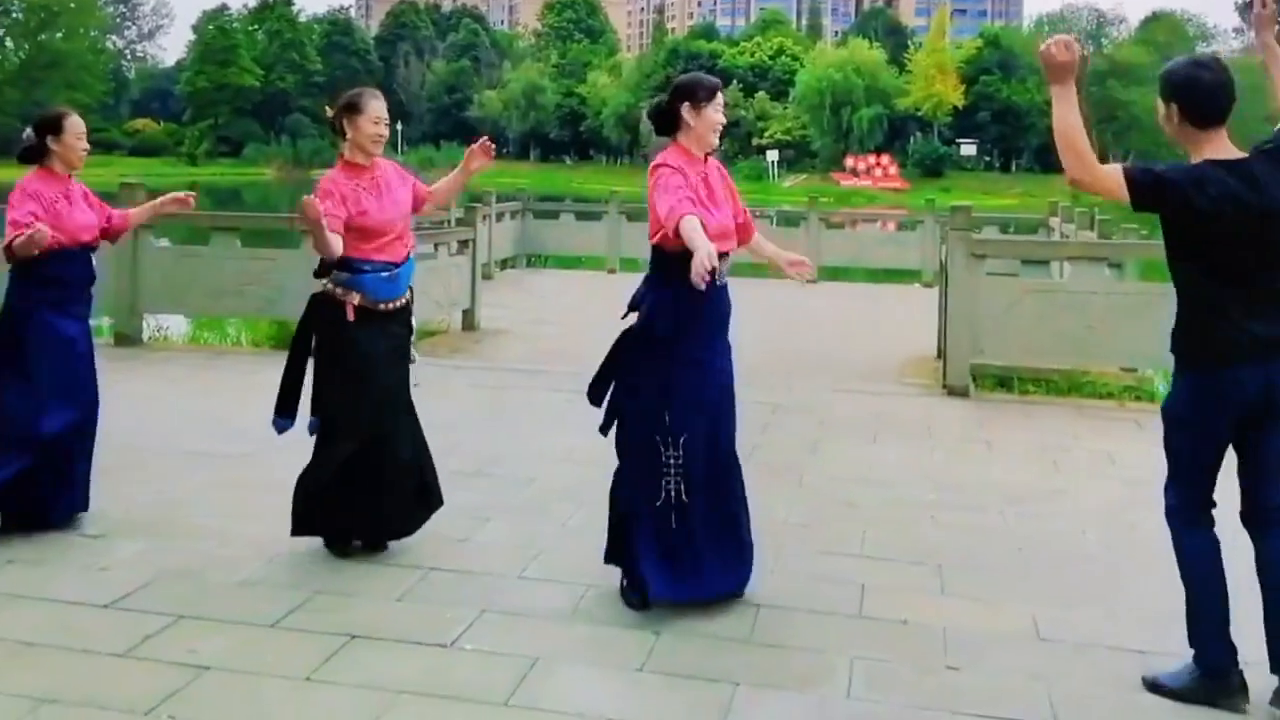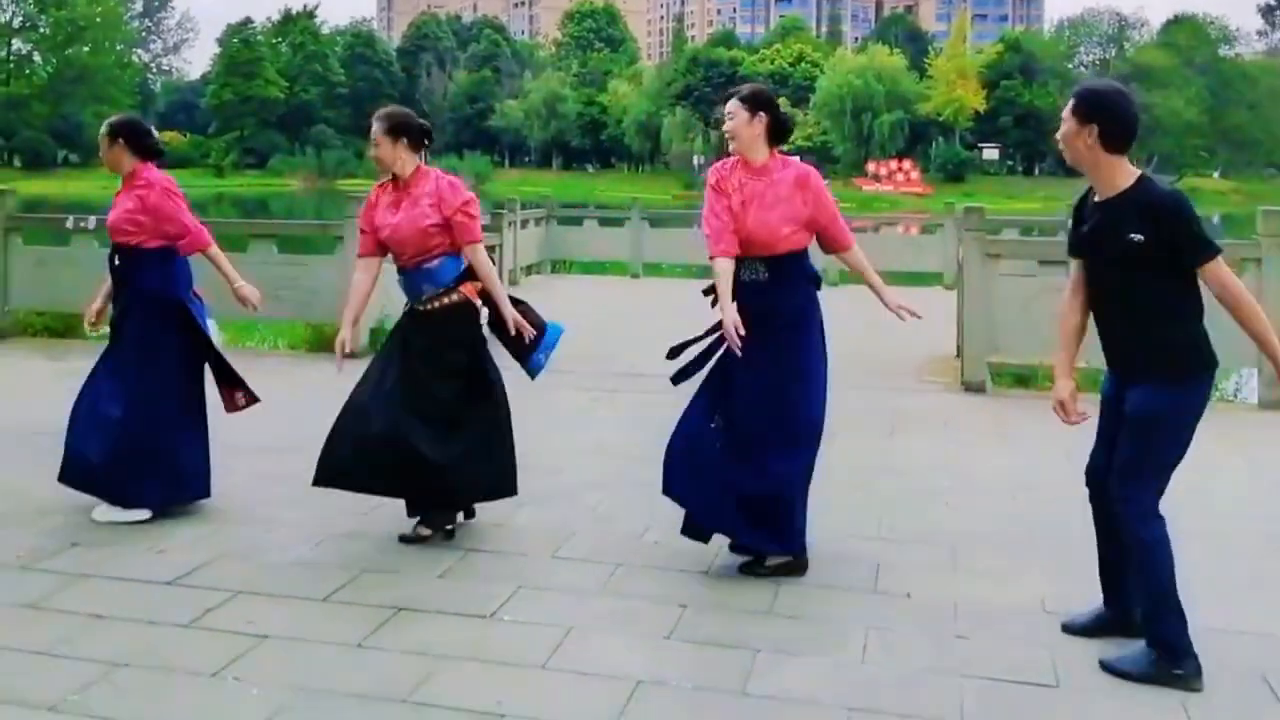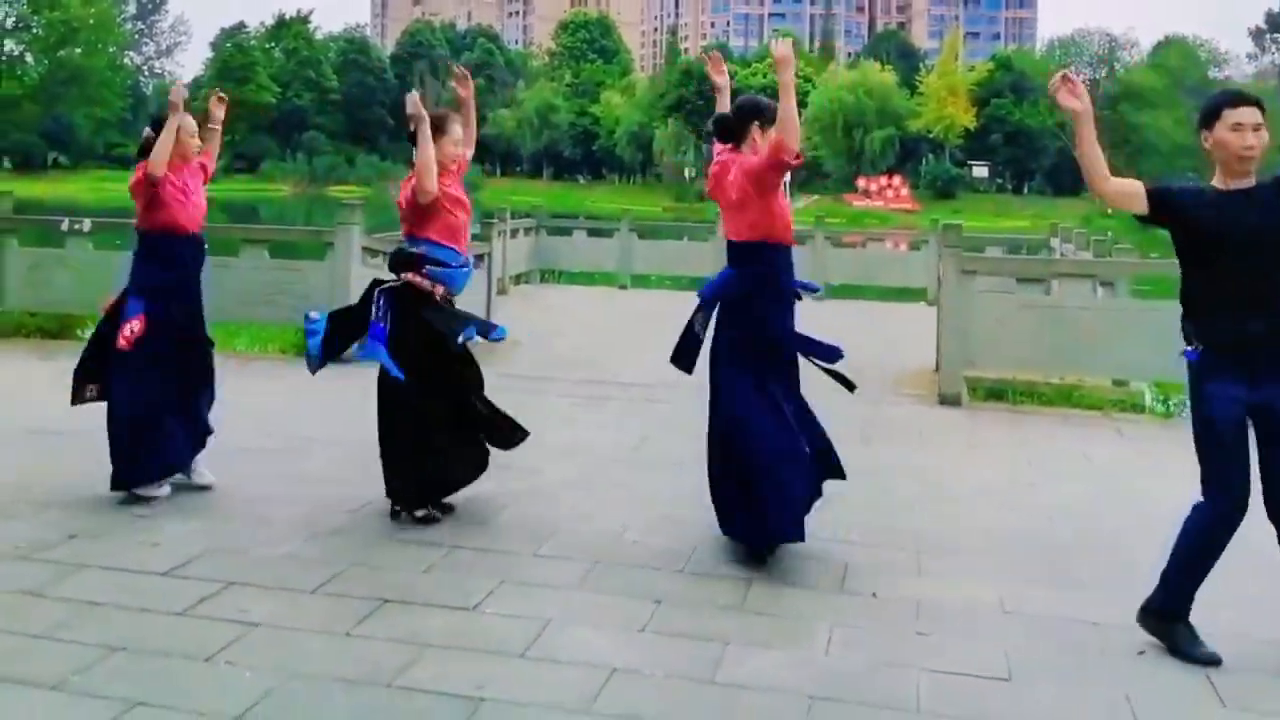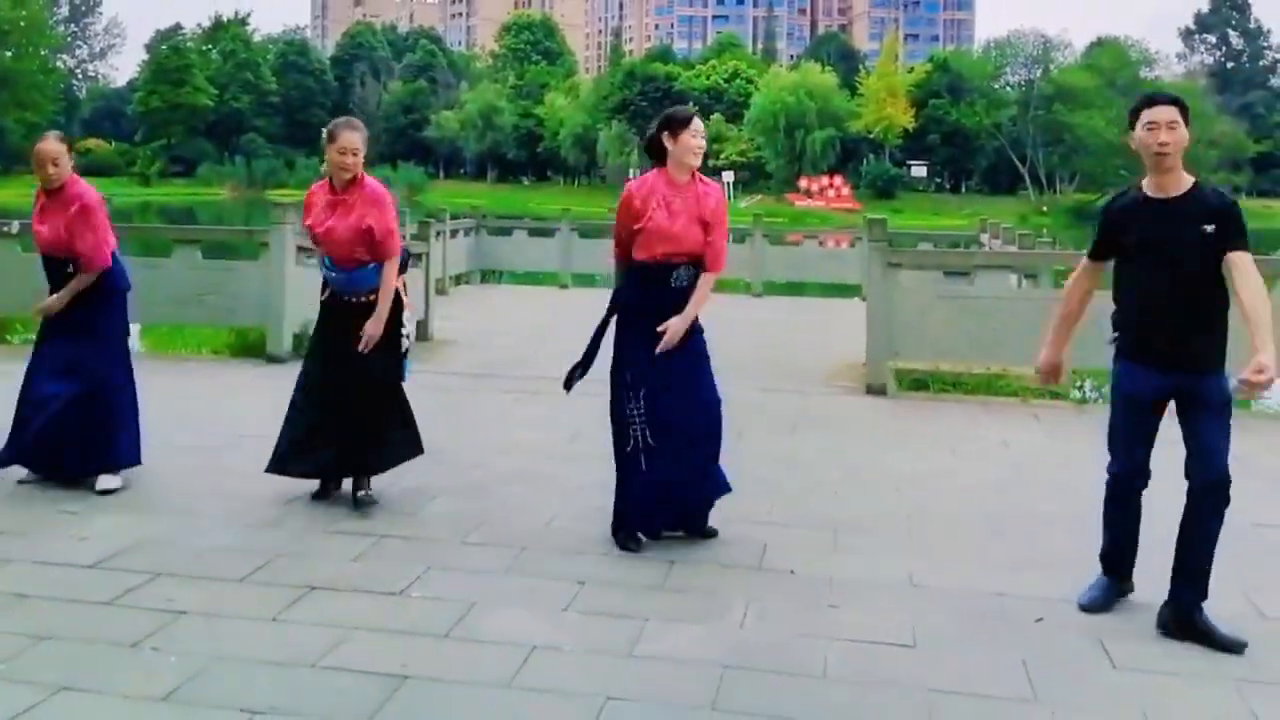
dt=1s
person 1, frame 1
left shoulder: (1182, 186)
left elbow: (1083, 171)
left wrist: (1062, 85)
left hip: (1208, 372)
left knee: (1187, 510)
left ankle: (1216, 671)
person 1, frame 2
left shoulder: (1163, 205)
right shoulder: (1088, 208)
left elbow: (1225, 285)
right elbow: (1078, 292)
right wrist: (1062, 372)
left hip: (1173, 378)
right hip: (1125, 374)
left knee: (1132, 499)
right knee: (1102, 482)
left ankle: (1173, 654)
right ankle: (1122, 606)
person 1, frame 3
right shoulder: (1188, 202)
right elbow: (1106, 185)
right wrist: (1083, 116)
right hip: (1220, 373)
right knee: (1225, 500)
right ankle: (1166, 612)
person 1, frame 4
left shoulder: (1218, 207)
right shoulder: (1120, 210)
right elbow: (1084, 279)
right wrist: (1054, 345)
left hip: (1202, 368)
right hip: (1137, 364)
left knee: (1211, 481)
right knee: (1126, 475)
left ankle: (1184, 608)
right ankle: (1115, 574)
person 2, frame 1
left shoulder: (713, 171)
right shoulder: (667, 168)
left elbow: (741, 231)
right elbow: (680, 215)
left wrist: (783, 259)
right wrist: (702, 248)
left hip: (708, 316)
right hip: (672, 314)
left knee: (709, 442)
right knee: (669, 445)
left ankle: (704, 566)
right ankle: (644, 568)
person 2, frame 2
left shoulder: (800, 177)
right shoulder: (721, 175)
left elbow: (840, 241)
right elbow: (720, 246)
left wrist: (883, 294)
right wrist: (727, 307)
left hip: (791, 308)
right hip: (747, 309)
left knee: (782, 422)
right knee: (740, 415)
left ankle: (786, 545)
right ankle: (757, 527)
person 2, frame 3
left shoulder: (726, 167)
right shoulder: (757, 171)
left elbow: (724, 137)
right elbow: (788, 147)
left wrist: (723, 89)
right wrist: (786, 75)
left hip: (738, 297)
right hip: (760, 300)
left knee: (746, 405)
right knee: (764, 410)
left ankle: (755, 520)
right ankle: (765, 523)
person 2, frame 4
left shoulder: (712, 195)
right shoulder: (638, 190)
left elbow: (713, 265)
right elbow: (622, 247)
left wrist: (686, 319)
right wrist: (623, 298)
left hip: (683, 314)
right hip: (640, 310)
left knee: (695, 407)
right knee: (640, 411)
left ankle: (685, 510)
right ankle: (633, 517)
person 3, frame 1
left shoulder: (393, 174)
right shoulder: (333, 185)
left elbow: (428, 199)
right elbow: (330, 252)
left wrist: (466, 170)
right wrist: (319, 226)
left hip: (393, 314)
right hip: (351, 319)
left knee: (389, 415)
right knee: (357, 419)
left ankle: (374, 520)
right ankle: (340, 524)
person 3, frame 2
left shoulder: (447, 188)
right shoulder: (378, 200)
left elbow: (475, 252)
right elbow: (367, 267)
left wrist: (504, 305)
right wrist: (348, 325)
left hip: (457, 312)
right hip: (420, 315)
left knee: (445, 409)
right knee: (395, 405)
left ankle: (440, 510)
right ankle: (444, 503)
person 3, frame 3
left shoulder: (446, 175)
right shoulder: (422, 187)
left elbow: (467, 150)
right elbow: (429, 189)
left wrist: (468, 101)
right wrist: (424, 122)
left hip: (426, 298)
right hip: (420, 297)
left knee: (437, 389)
right knee: (436, 391)
left ankle: (420, 491)
right ankle: (415, 497)
person 3, frame 4
left shoulder: (376, 196)
right shoulder: (315, 196)
left elbow: (391, 260)
left wrist: (380, 317)
left hip: (377, 300)
right hip: (336, 301)
left knee: (369, 387)
right knee: (323, 385)
left ankle: (361, 476)
right ankle: (331, 472)
person 4, frame 1
left shoulder: (77, 191)
left elbow: (112, 223)
left wrist: (161, 205)
left hip: (71, 306)
right hip: (40, 306)
left knee: (72, 402)
right knee: (58, 402)
left ankle: (51, 499)
person 4, frame 2
left shoulder: (155, 186)
right shoulder: (131, 189)
left elbow: (196, 237)
right elbow: (125, 254)
left wrist: (236, 282)
right wrist: (103, 299)
left hip: (160, 299)
right hip: (142, 300)
left knee: (148, 393)
right knee: (163, 393)
left ankle: (136, 494)
right ankle: (169, 486)
person 4, frame 3
left shoulder: (186, 173)
right shoulder: (151, 177)
left elbow: (207, 160)
right elbow: (153, 171)
left wrist: (215, 121)
right wrist: (174, 116)
left hip: (181, 288)
right hip: (156, 287)
left knee: (189, 373)
right knee: (145, 374)
left ankle: (180, 457)
right ankle: (139, 473)
person 4, frame 4
left shoulder: (86, 200)
right shoulder: (44, 195)
left elbow: (95, 263)
left wrist: (62, 299)
right wrist: (55, 297)
left hip: (100, 294)
right hip: (65, 293)
left knee: (101, 376)
right knee: (52, 374)
left ankle: (110, 462)
right ankle: (49, 459)
